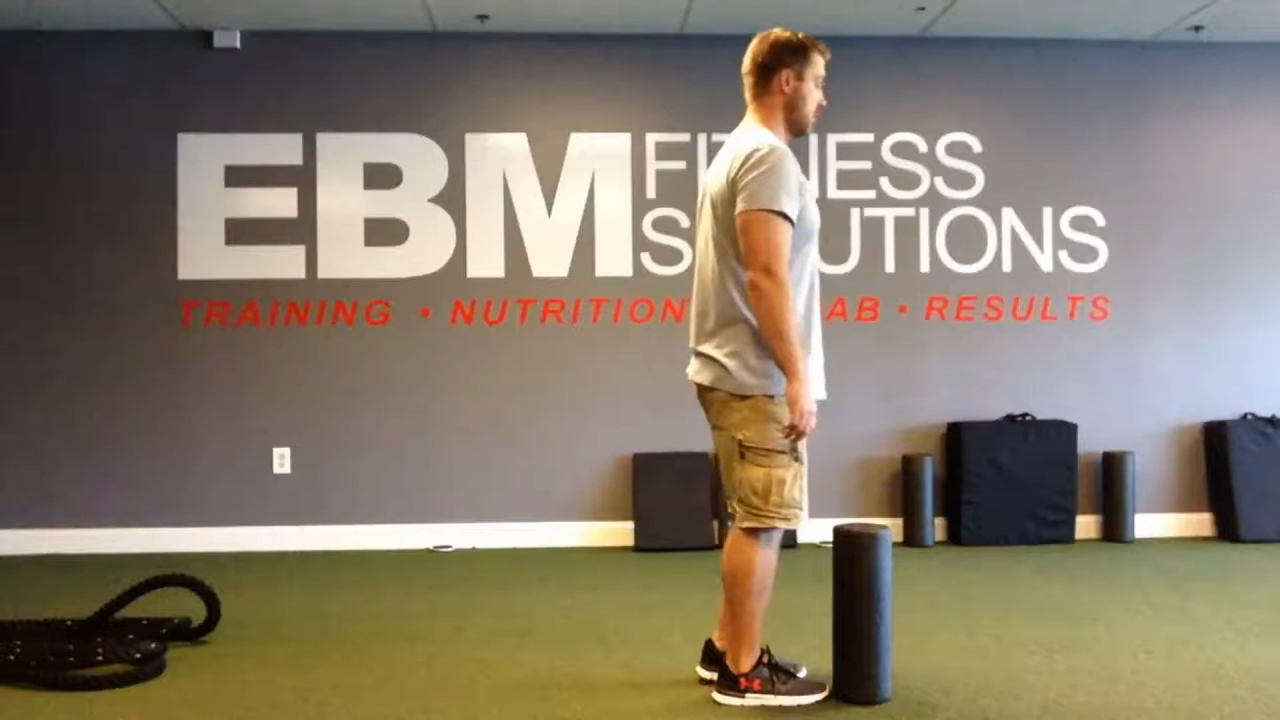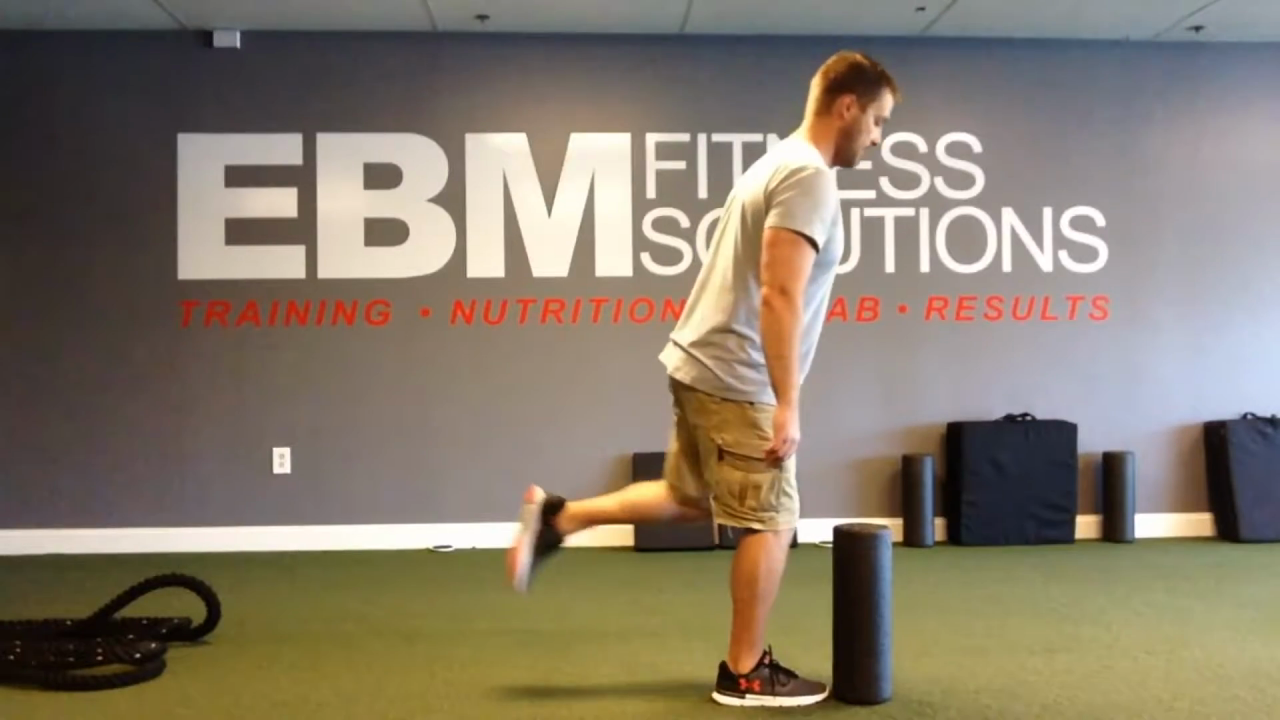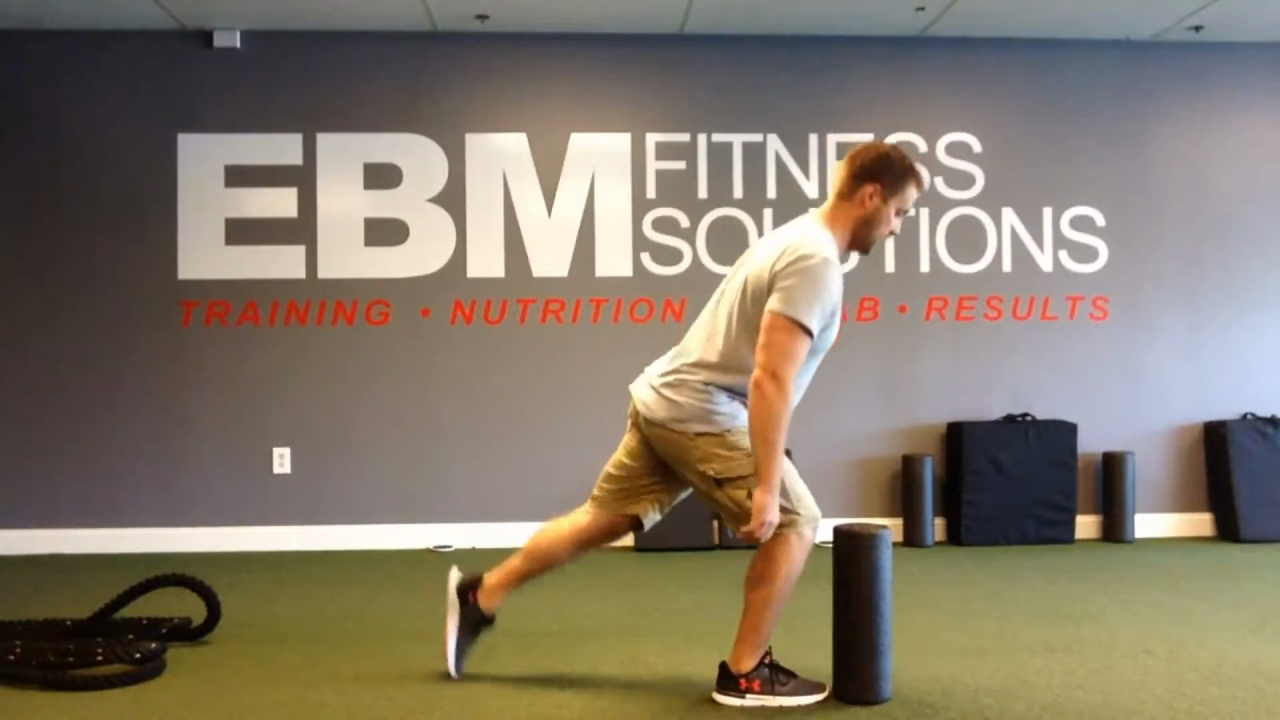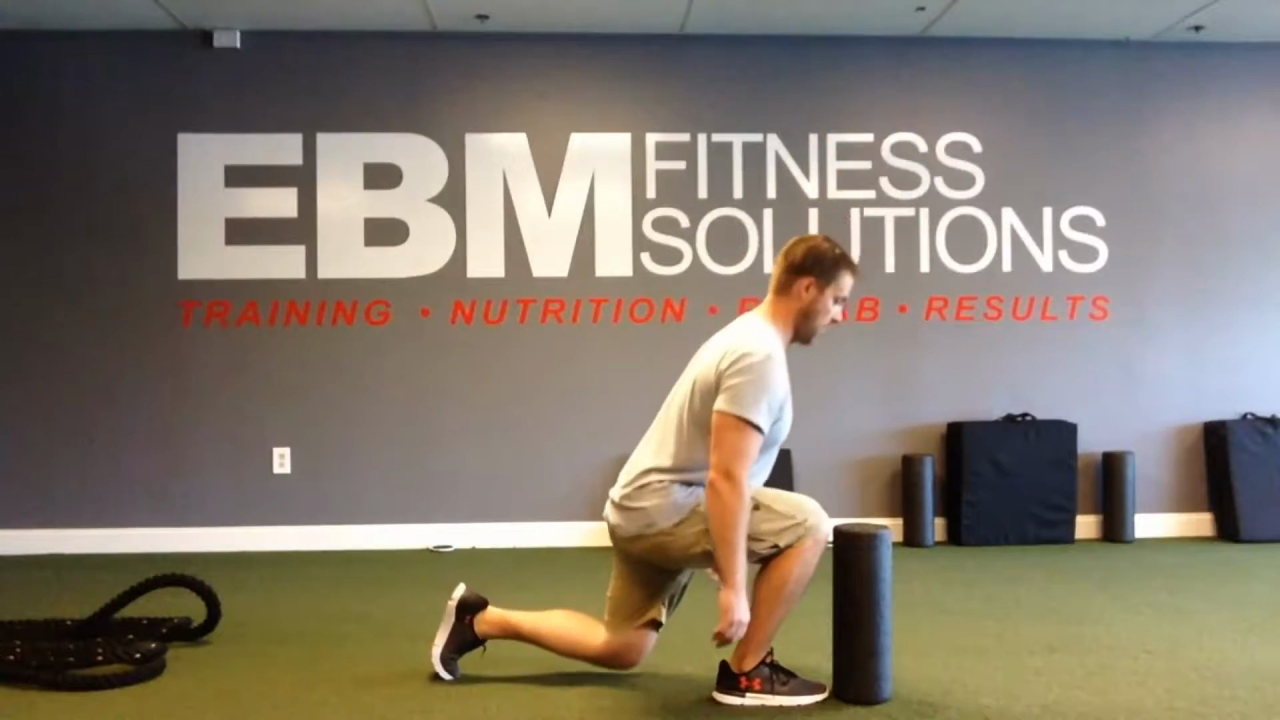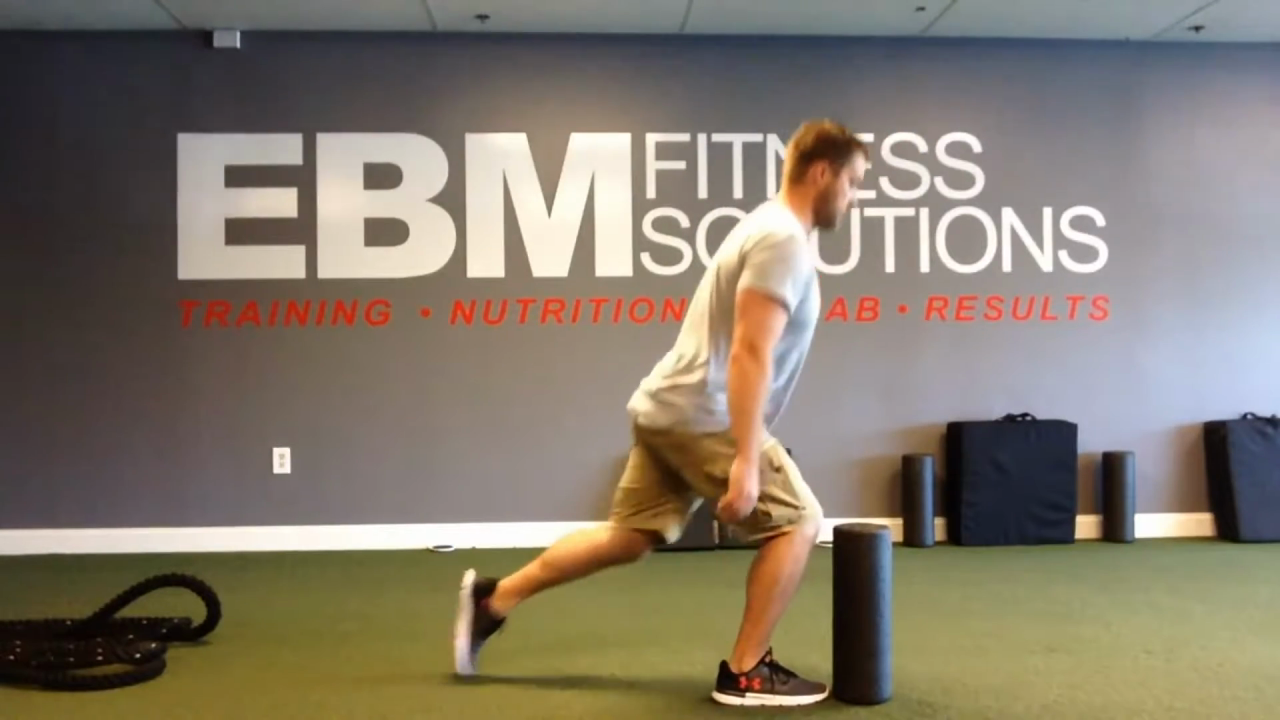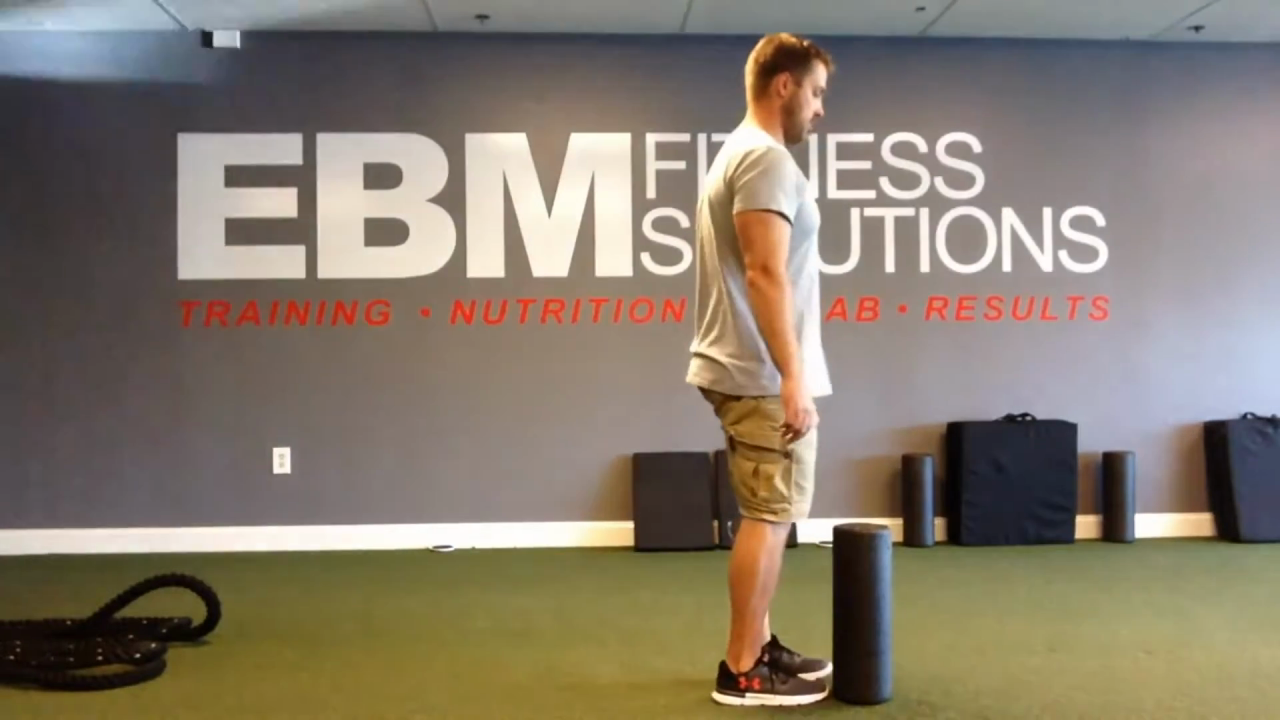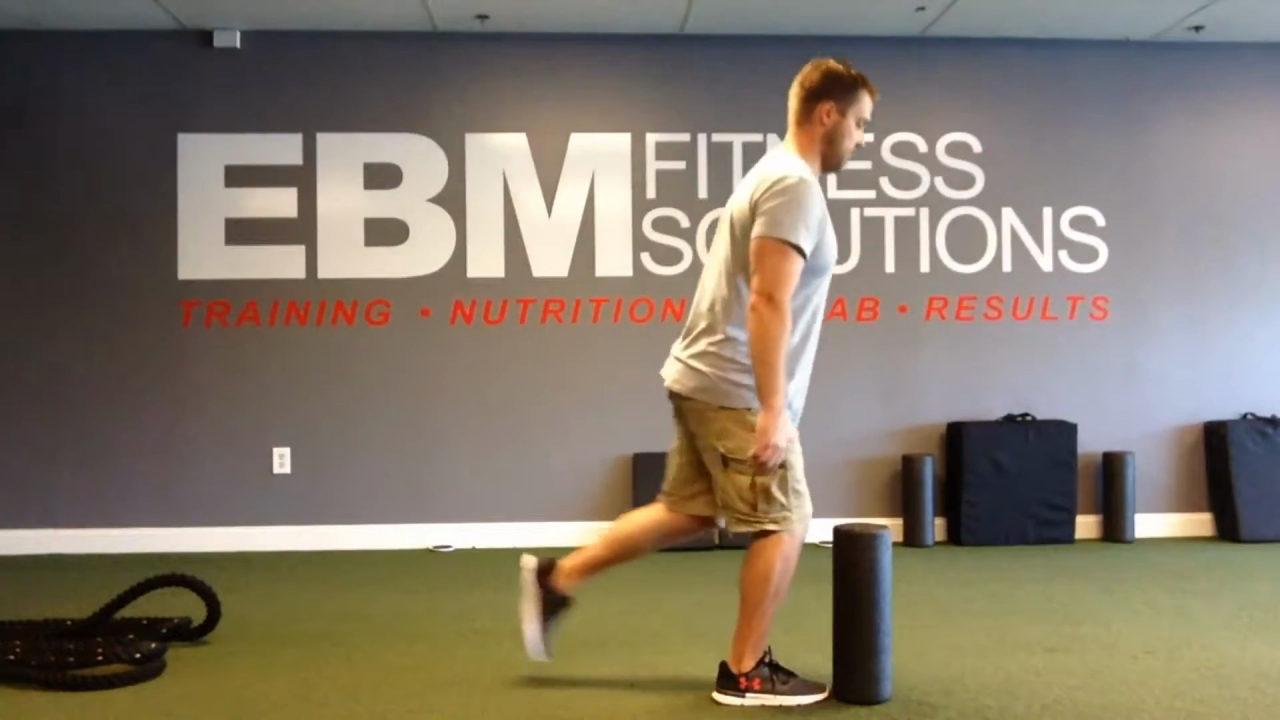
dt=0.7s
person 1, frame 1
left shoulder: (738, 153)
right shoulder: (767, 156)
right elbow: (766, 277)
right wrist: (797, 379)
left hip: (732, 369)
right hip: (755, 377)
left knee: (751, 517)
right knee: (765, 520)
left ankle: (727, 647)
right ankle: (743, 672)
person 1, frame 2
left shoulder: (779, 163)
right shoulder: (809, 176)
right elbow: (779, 297)
left wrist: (776, 395)
right wrist: (787, 405)
left hip: (703, 363)
right hip: (733, 375)
left knee: (690, 496)
right knee: (768, 519)
left ankle: (558, 519)
right ankle: (746, 673)
person 1, frame 3
left shoulder: (797, 237)
right shoulder: (816, 261)
right elbow: (770, 380)
right wrist: (767, 487)
left hip: (665, 402)
right hip: (698, 413)
left knee: (604, 521)
right knee: (795, 524)
left ankle: (479, 595)
right ankle: (745, 673)
person 1, frame 4
left shoulder: (746, 336)
right shoulder: (758, 356)
right elbow: (727, 480)
right wrist: (734, 589)
left hip: (644, 510)
right hip: (664, 511)
left knee: (621, 649)
right knee: (808, 526)
left ankle: (478, 619)
right ankle: (746, 672)
person 1, frame 5
left shoulder: (767, 230)
right shoulder: (785, 242)
right elbow: (750, 355)
left wrist: (747, 448)
right wrist: (747, 459)
left hip: (667, 406)
right hip: (702, 415)
left knee: (628, 534)
right knee: (795, 523)
left ankle: (494, 598)
right ankle: (747, 673)
person 1, frame 6
left shoulder: (739, 153)
right shoulder: (765, 157)
right elbow: (765, 275)
right wrist: (793, 377)
left hip: (740, 368)
right hip: (761, 375)
left knee: (766, 515)
right knee: (770, 516)
left ankle: (758, 647)
right ankle: (743, 671)
person 1, frame 7
left shoulder: (777, 175)
right shoulder: (794, 186)
right elbow: (767, 303)
left wrist: (764, 402)
right wrist: (772, 412)
left hip: (703, 374)
right hip: (729, 384)
left knee: (685, 513)
right knee: (781, 523)
left ankle: (553, 583)
right ankle: (744, 672)
